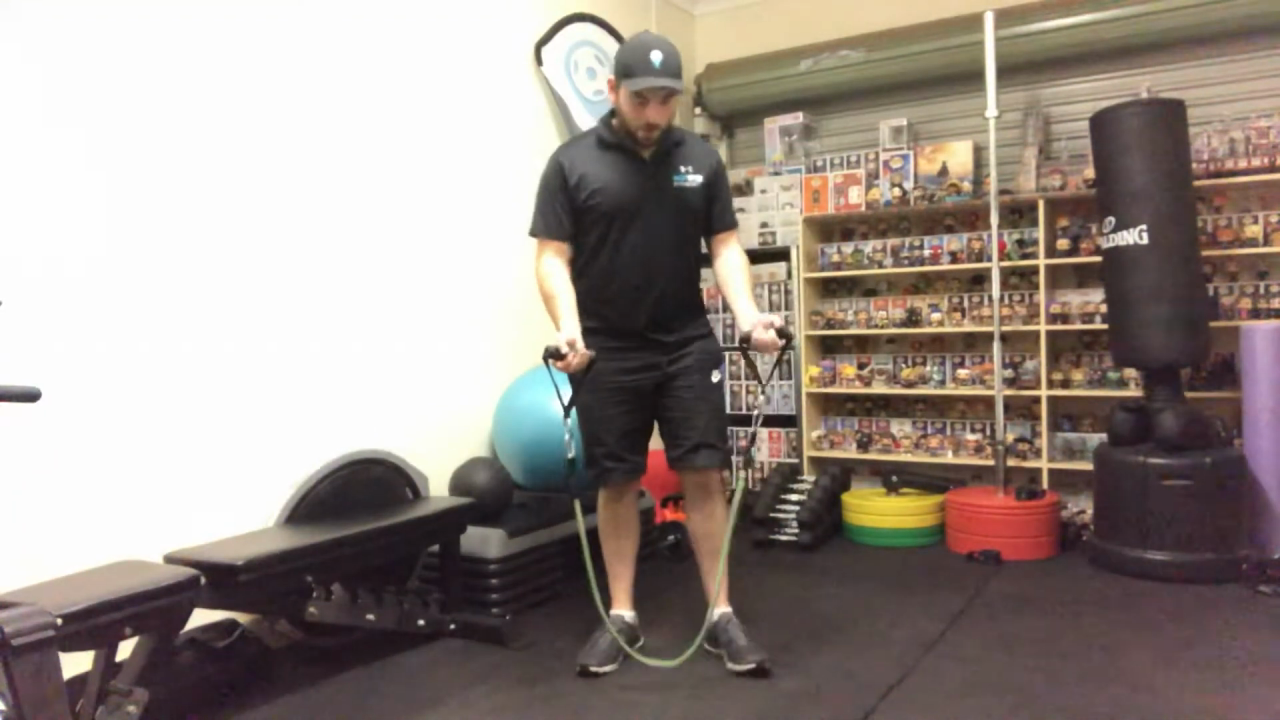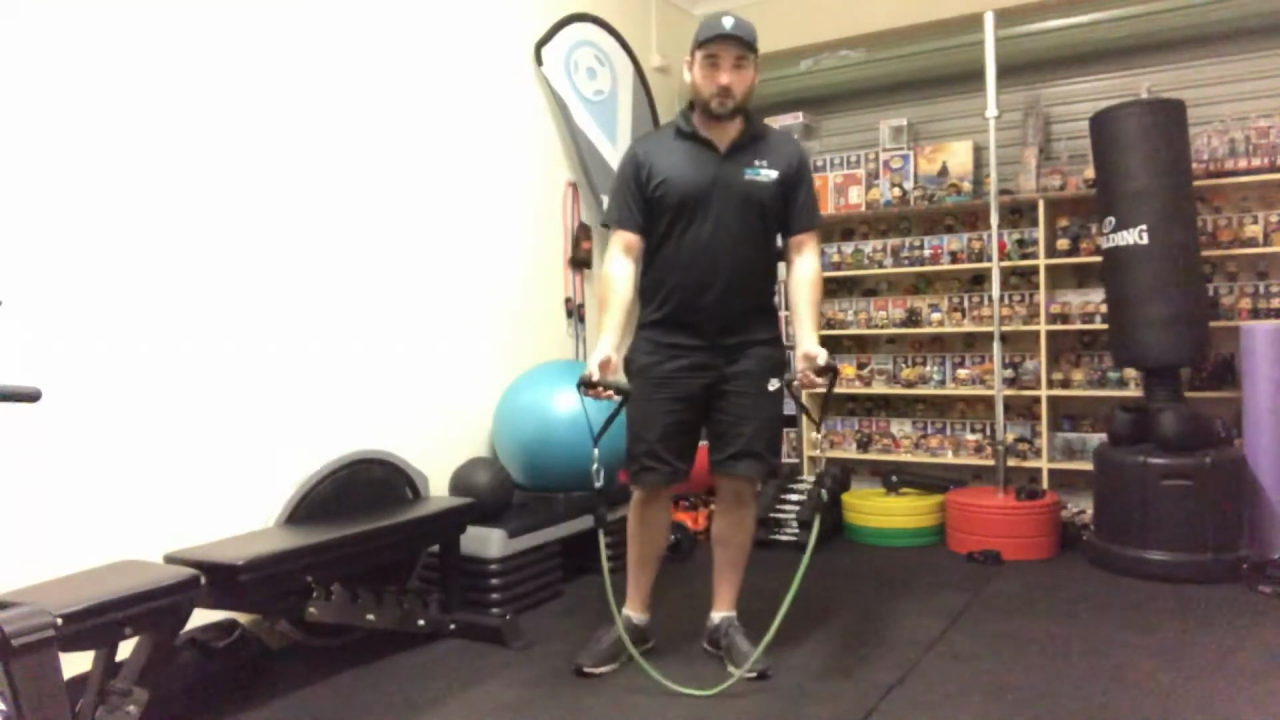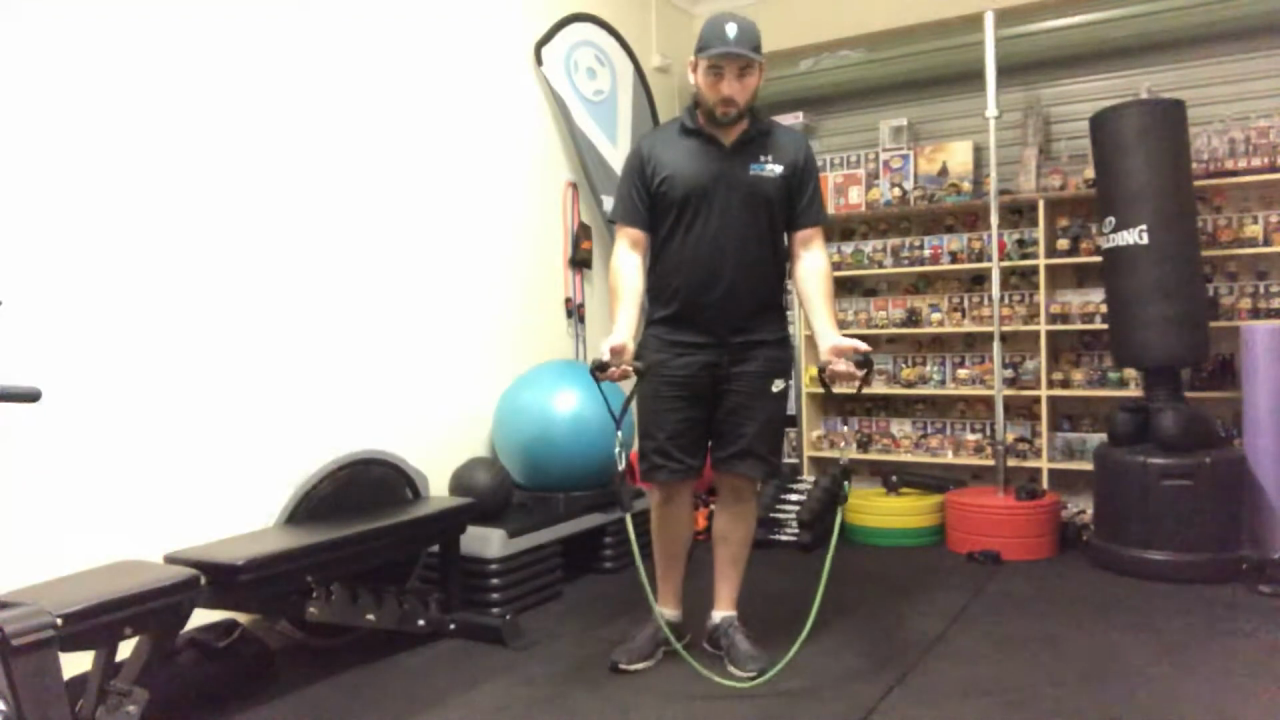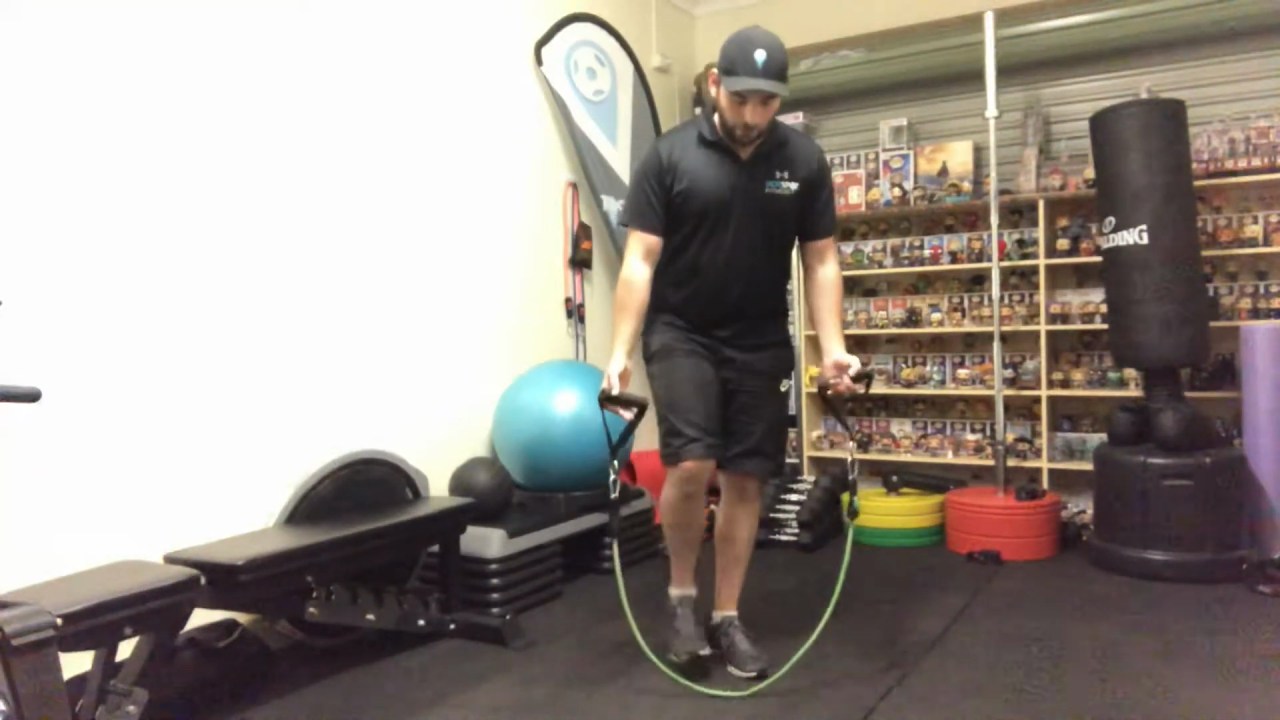
dt=0.7s
person 1, frame 1
left shoulder: (700, 158)
right shoulder: (572, 162)
left elbow: (724, 246)
right elbow: (552, 256)
left wrist: (747, 314)
right wrist: (568, 327)
left hip: (688, 346)
right hip: (608, 353)
left knee: (703, 476)
right knee: (617, 482)
left ankle: (720, 616)
right ankle: (621, 617)
person 1, frame 2
left shoulder: (783, 155)
right shoulder: (649, 155)
left elbow: (803, 252)
right elbow: (624, 253)
left wrist: (806, 337)
right wrist: (608, 342)
left hip: (751, 351)
right hip: (665, 349)
left knee: (738, 485)
right knee: (652, 484)
left ankle: (724, 621)
right ankle: (633, 618)
person 1, frame 3
left shoulder: (789, 150)
right shoulder: (654, 151)
left elbow: (807, 249)
right elbow: (630, 249)
left wrist: (826, 333)
right wrist: (621, 330)
left hip: (757, 348)
right hip: (673, 347)
left knee: (738, 482)
right knee: (670, 482)
left ankle: (724, 621)
right ankle: (666, 615)
person 1, frame 4
left shoulder: (804, 160)
right shoulder: (670, 155)
left elbow: (821, 260)
right elbow: (640, 260)
left wrist: (833, 348)
right wrist: (619, 352)
left hip: (761, 344)
right hip: (681, 332)
left knee: (744, 479)
right knee: (692, 463)
left ankle: (726, 617)
right ankle: (683, 595)
